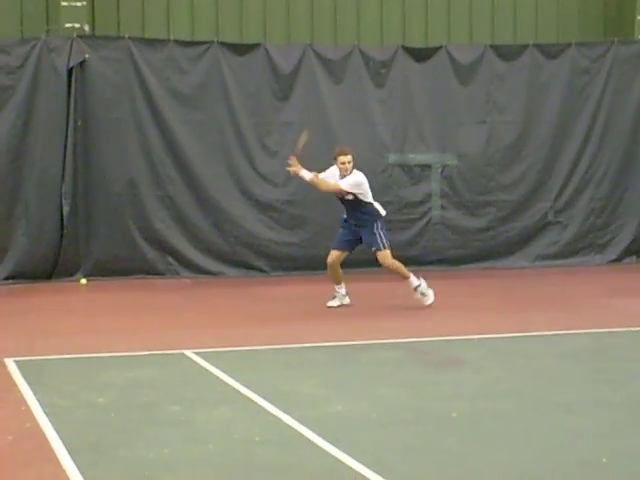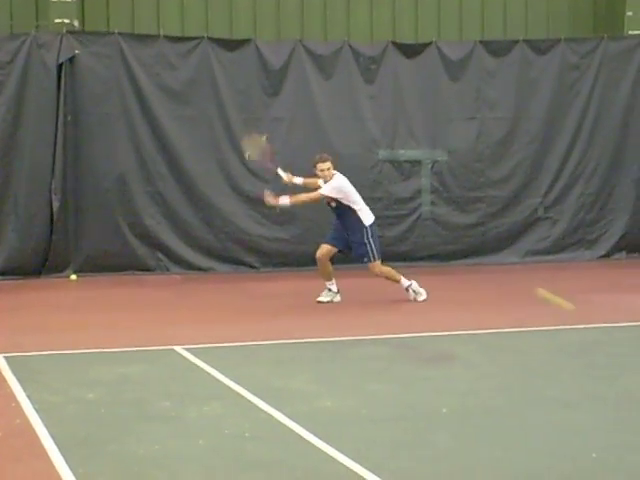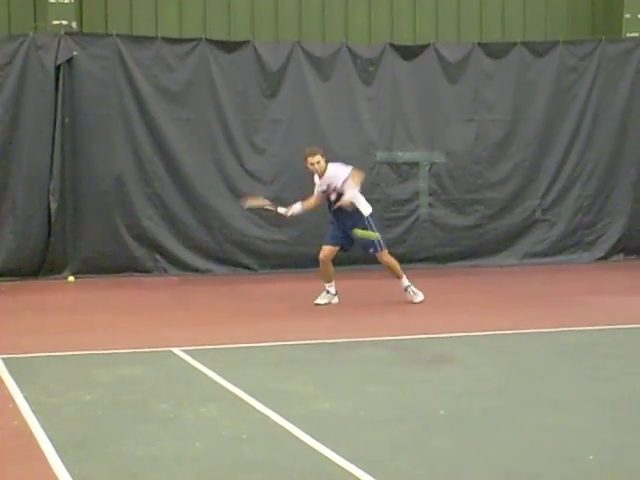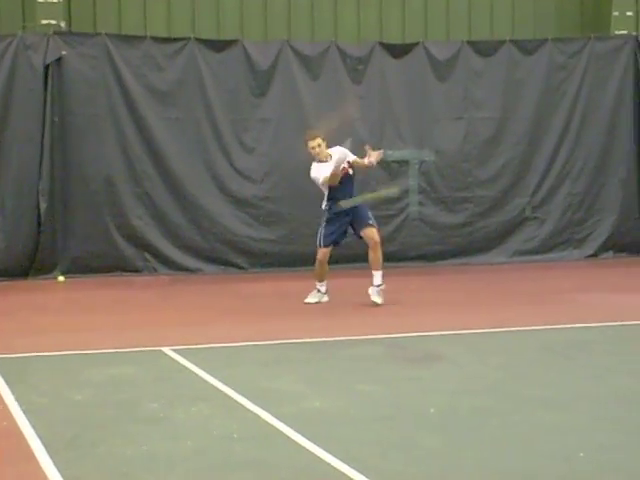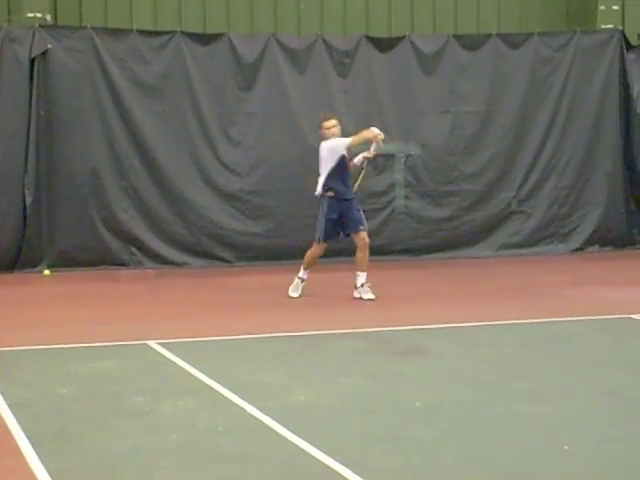
dt=0.2s
person 1, frame 1
left shoulder: (356, 179)
right shoulder: (333, 172)
left elbow: (329, 188)
right elbow: (318, 179)
left wrist: (304, 175)
right wrist: (300, 171)
left hip: (372, 221)
right hip: (351, 223)
left knee: (386, 261)
right knee: (332, 261)
left ankle: (417, 285)
right ankle: (342, 294)
person 1, frame 2
left shoulder: (337, 184)
right shoulder: (326, 179)
left elbow: (312, 196)
right elbow: (318, 184)
left wrist: (283, 201)
right wrist: (296, 180)
left hip: (362, 226)
right hip: (343, 226)
left knee: (376, 270)
right knee: (321, 255)
left ankle: (409, 285)
right ankle: (332, 291)
person 1, frame 3
left shoulder: (337, 169)
right shoulder: (318, 178)
left elbow: (357, 176)
right elbow: (316, 200)
left wrist: (349, 194)
right wrist: (298, 207)
left hip: (361, 218)
right hip: (340, 222)
left knee: (384, 259)
right knee: (324, 256)
left ankle: (407, 286)
right ankle: (330, 292)
person 1, frame 4
left shoulder: (339, 150)
right shoulder: (316, 171)
left elbow: (360, 165)
right elbow: (332, 182)
left wrist: (371, 160)
right wrist: (337, 167)
left hip: (356, 205)
right hip: (334, 212)
left knee: (374, 240)
right knee: (322, 256)
left ankle: (376, 286)
right ankle: (320, 291)
person 1, frame 5
left shoulder: (339, 144)
right shoulder: (328, 146)
left elbow: (348, 166)
right elbow: (357, 139)
left wrist: (364, 156)
right wrist: (374, 132)
left hip: (347, 199)
right hip: (330, 200)
left knee: (363, 242)
right knee: (318, 248)
left ankle: (360, 285)
right ankle: (301, 277)
